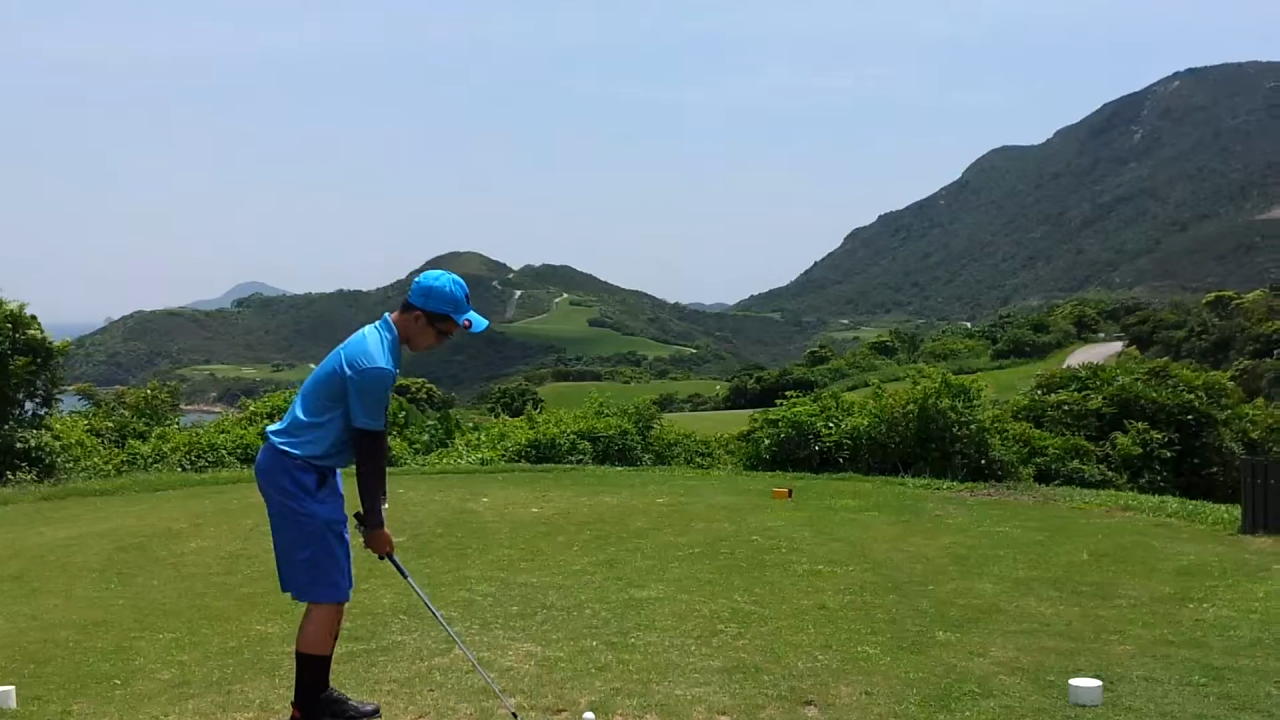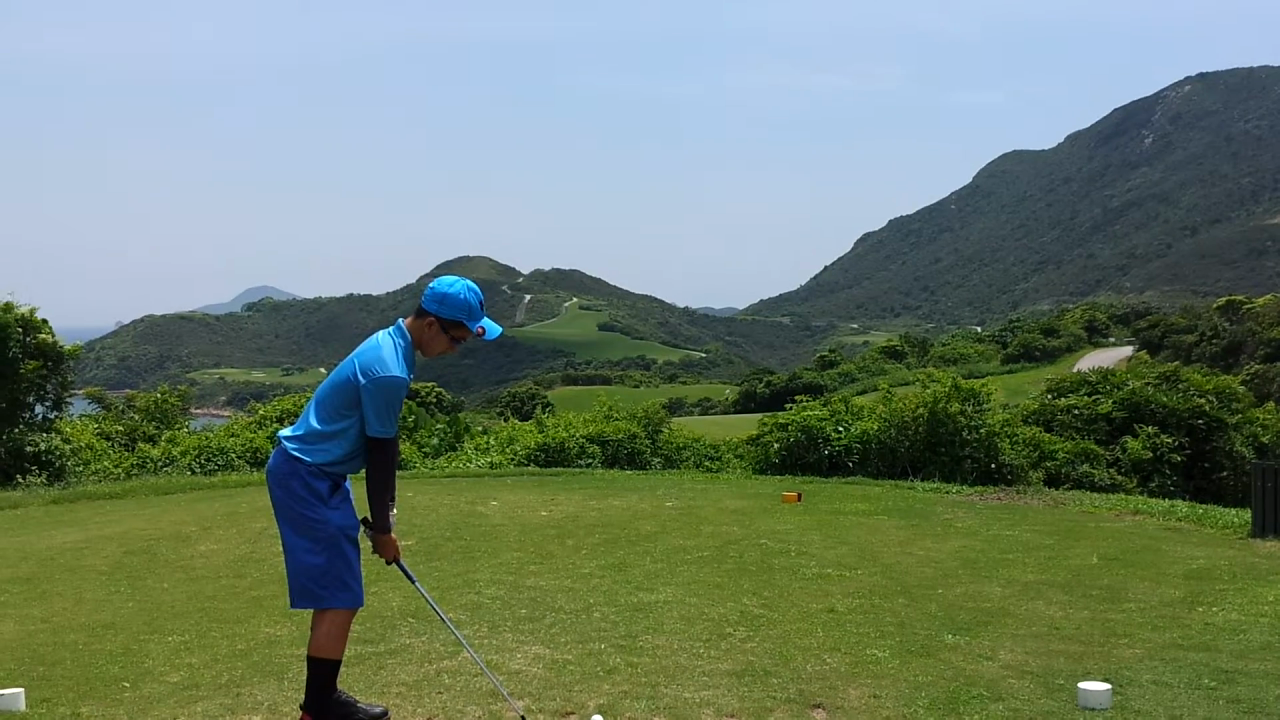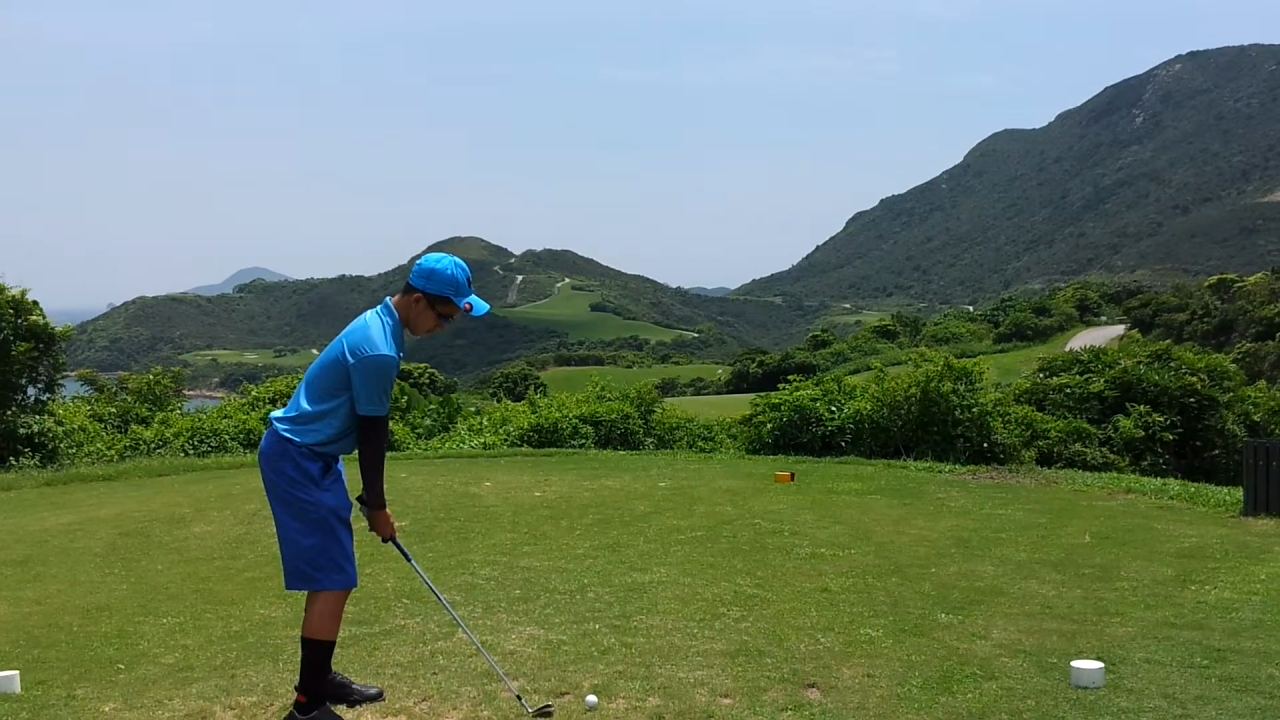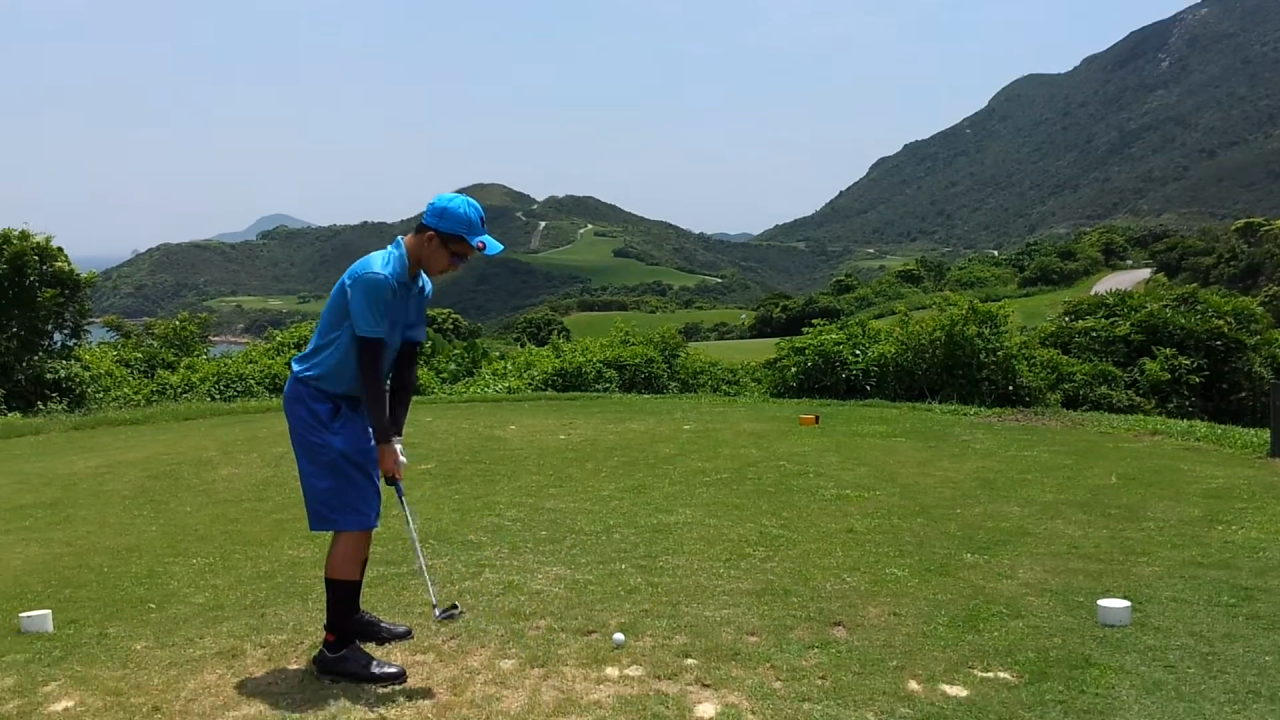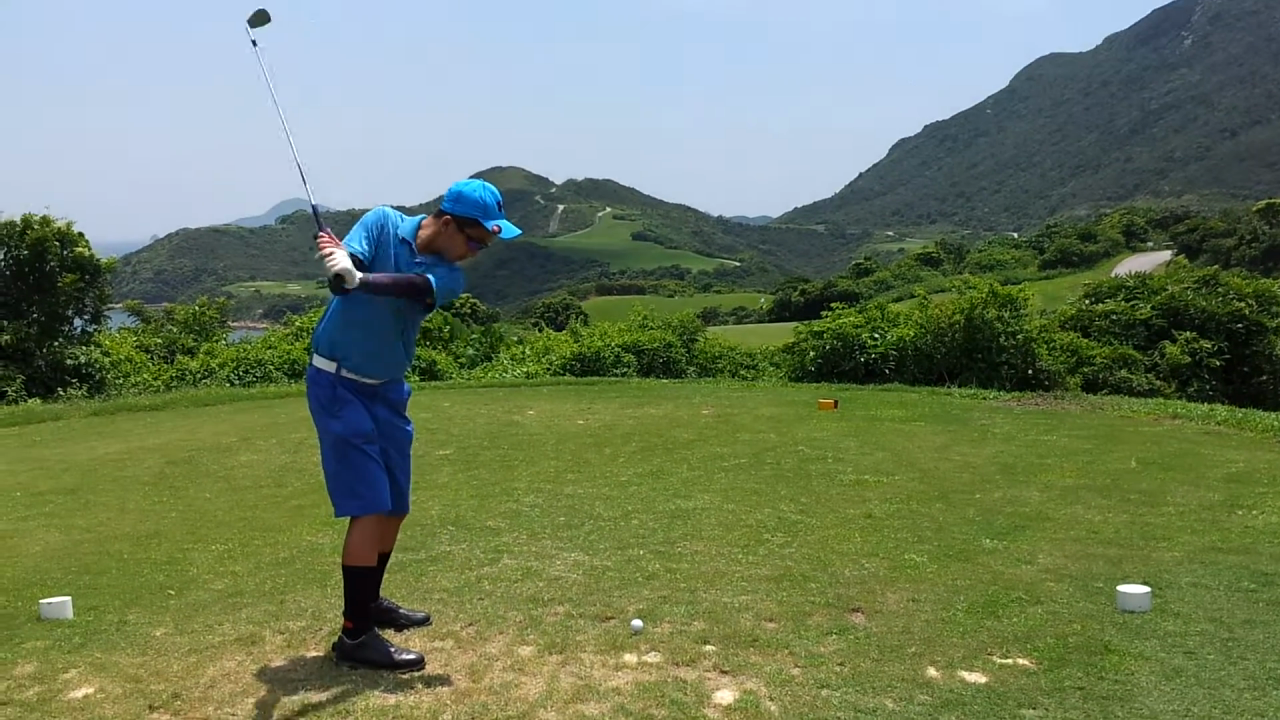
dt=0.4s
person 1, frame 1
left shoulder: (377, 339)
right shoulder: (374, 363)
left elbow: (374, 441)
right elbow: (367, 449)
left wrist: (377, 508)
right wrist: (375, 524)
left hip: (308, 466)
right hip: (295, 470)
left knee: (332, 589)
right knee: (327, 595)
person 1, frame 2
left shoulder: (391, 343)
right shoulder: (389, 371)
left elbow: (384, 447)
right elbow: (378, 455)
left wrist: (386, 510)
right wrist: (381, 529)
left hip: (314, 471)
right hip: (306, 477)
left knee: (335, 594)
right knee: (339, 599)
person 1, frame 3
left shoulder: (381, 324)
right shoulder: (378, 350)
left elbow: (375, 427)
right elbow: (370, 434)
left wrist: (373, 497)
right wrist: (377, 506)
left hip: (308, 453)
right hip: (298, 458)
left knee: (329, 575)
right knee: (333, 579)
left ankle: (320, 677)
person 1, frame 4
left shoulder: (419, 285)
right shoulder: (376, 276)
left elbow: (404, 366)
right elbow: (370, 363)
left wrist: (393, 435)
right wrist: (383, 441)
left hip: (349, 401)
right hip: (319, 401)
left knee: (363, 517)
right knee: (352, 520)
left ankle: (349, 617)
right ankle: (335, 647)
person 1, frame 5
left shoulder: (448, 276)
right shoulder: (382, 223)
left elbow: (408, 289)
right elbow: (340, 280)
left wrist: (356, 278)
right wrist: (343, 272)
left hip: (387, 390)
right hip: (339, 385)
left knee: (393, 507)
right knee: (369, 507)
left ankle: (368, 603)
right ankle: (355, 633)
